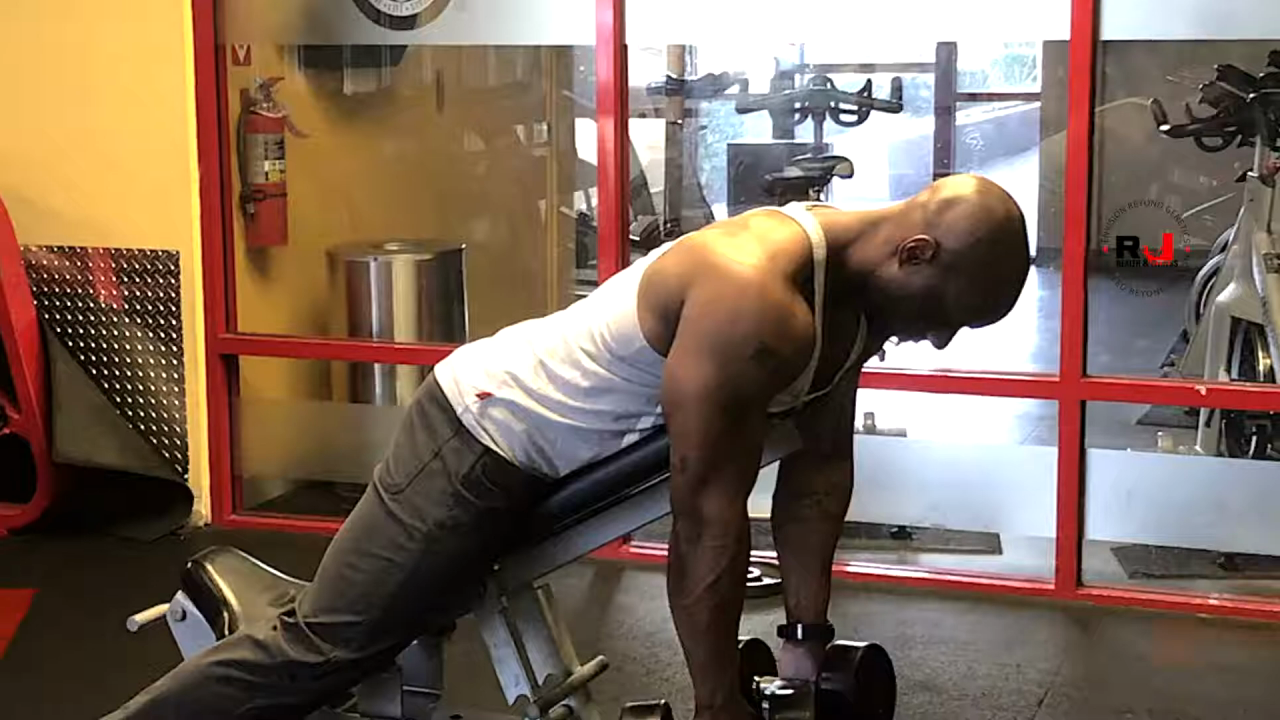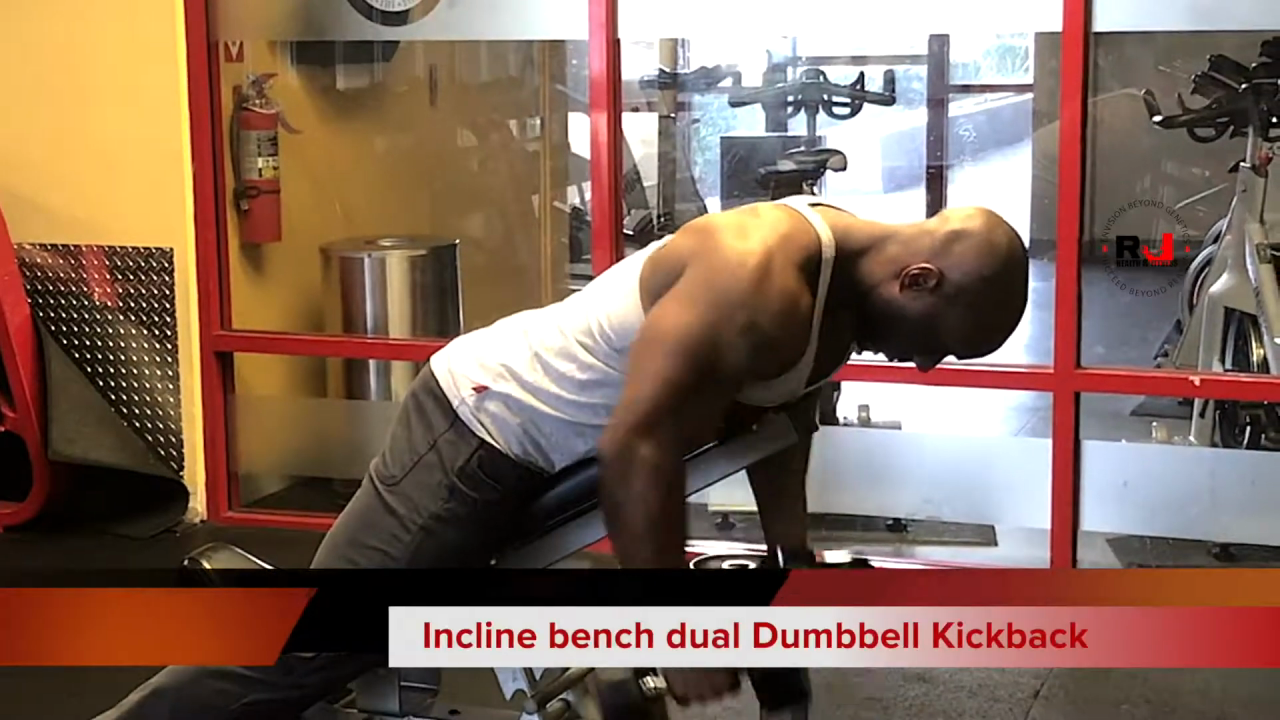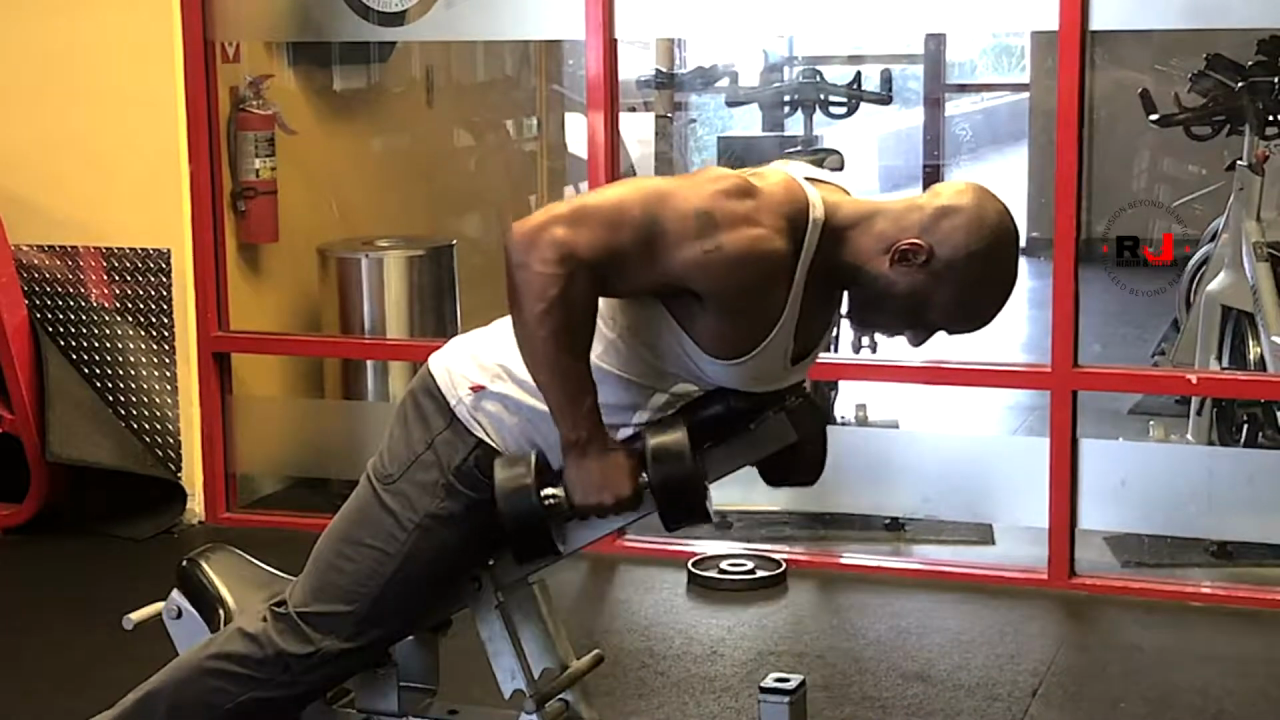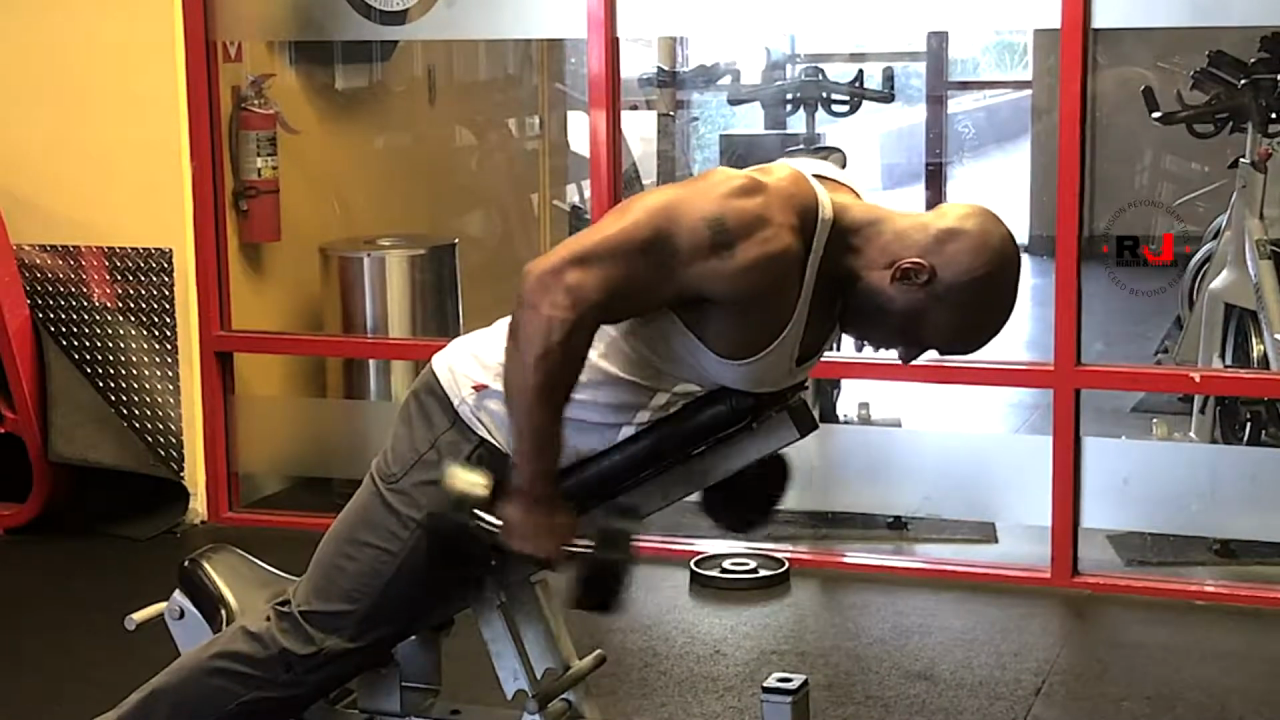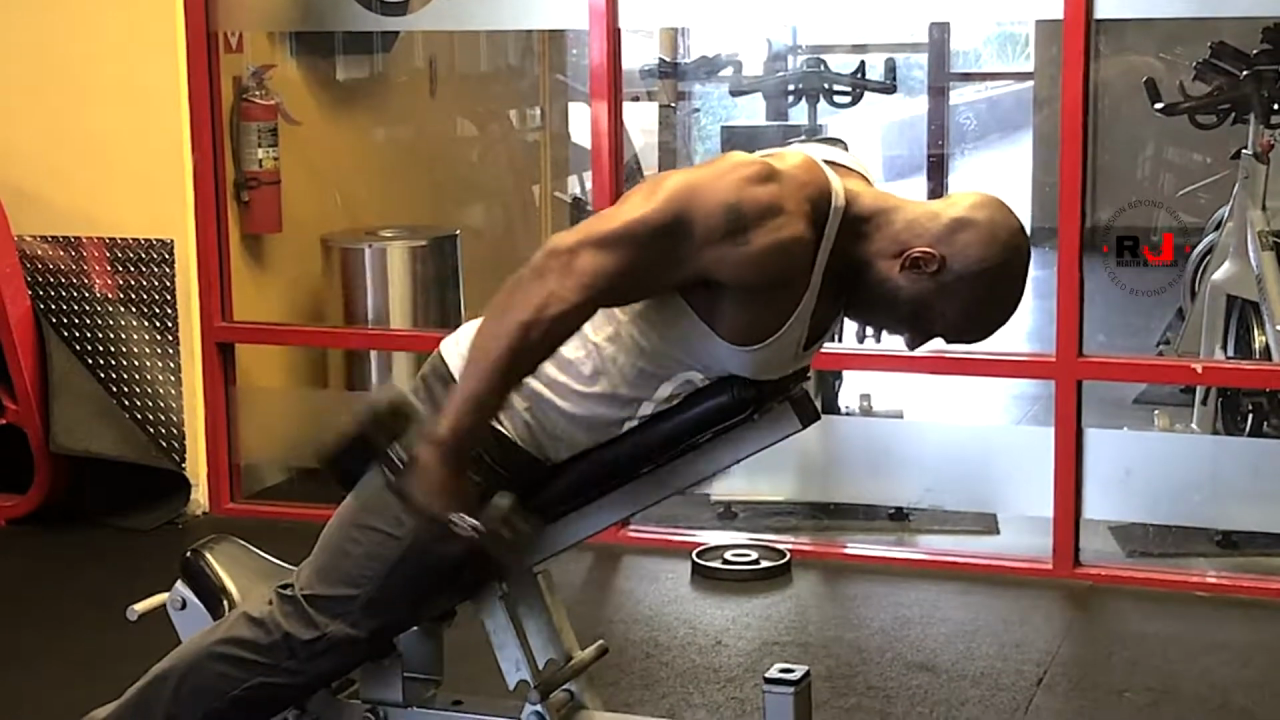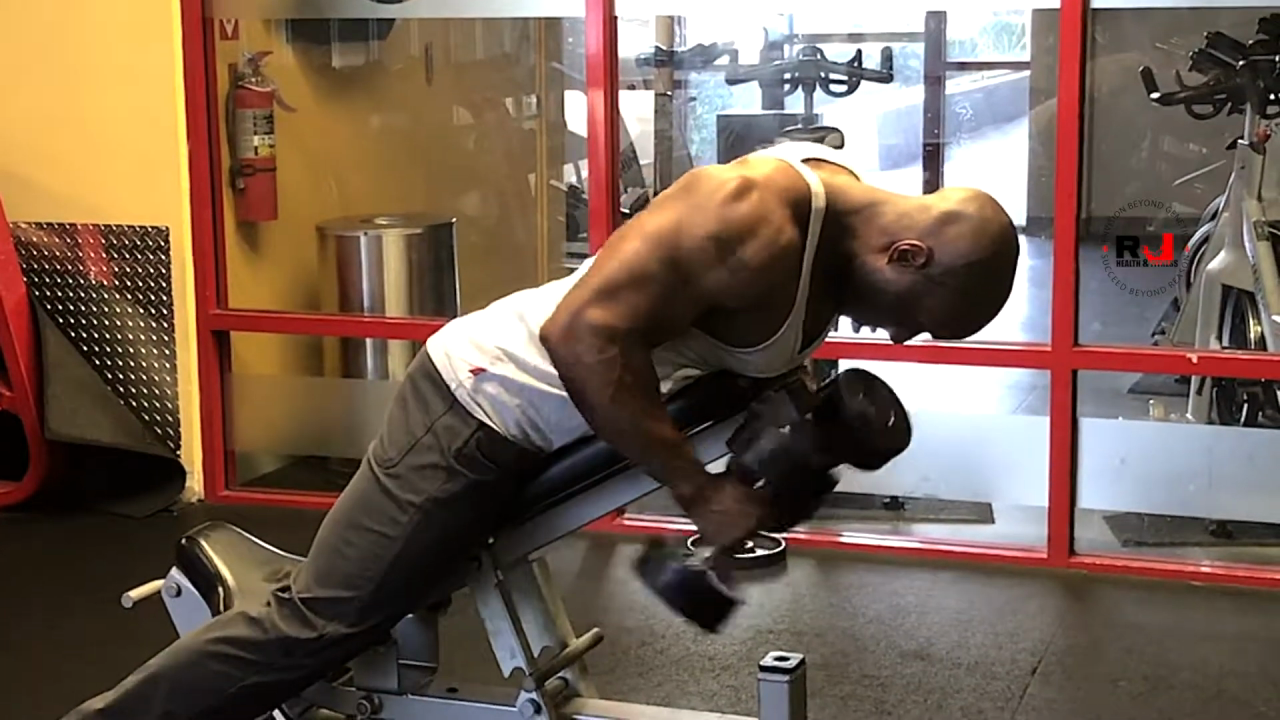
dt=0.7s
person 1, frame 1
left shoulder: (855, 286)
right shoulder: (757, 299)
left elbow: (818, 464)
right elbow: (706, 516)
left wrist: (807, 637)
left hip: (543, 446)
right hip: (488, 429)
left knee: (397, 620)
right knee: (320, 646)
person 1, frame 2
left shoulder: (845, 277)
right shoulder: (765, 279)
left elbow: (777, 412)
right elbow: (632, 449)
left wrist: (791, 559)
left hip: (539, 439)
right hip: (485, 423)
right knee: (319, 640)
person 1, frame 3
left shoulder: (835, 237)
right shoulder: (750, 232)
right elbow: (545, 245)
right wrist: (585, 444)
left hip: (531, 441)
right hip: (488, 423)
right knee: (312, 637)
person 1, frame 4
left shoulder: (840, 243)
right shoulder: (763, 228)
right elbow: (558, 285)
right wrist: (534, 494)
left hip: (556, 438)
right hip: (491, 422)
left knee: (382, 620)
right knee: (317, 638)
person 1, frame 5
left shoulder: (849, 232)
right shoulder: (773, 217)
right elbow: (570, 269)
right wrist: (448, 445)
left hip: (558, 437)
right hip: (495, 420)
left knee: (375, 609)
right knee: (321, 626)
person 1, frame 6
left shoulder: (842, 219)
right shoulder: (758, 221)
right elbow: (584, 333)
right wrist: (701, 494)
left hip: (534, 426)
right hip: (487, 407)
right knee: (319, 621)
